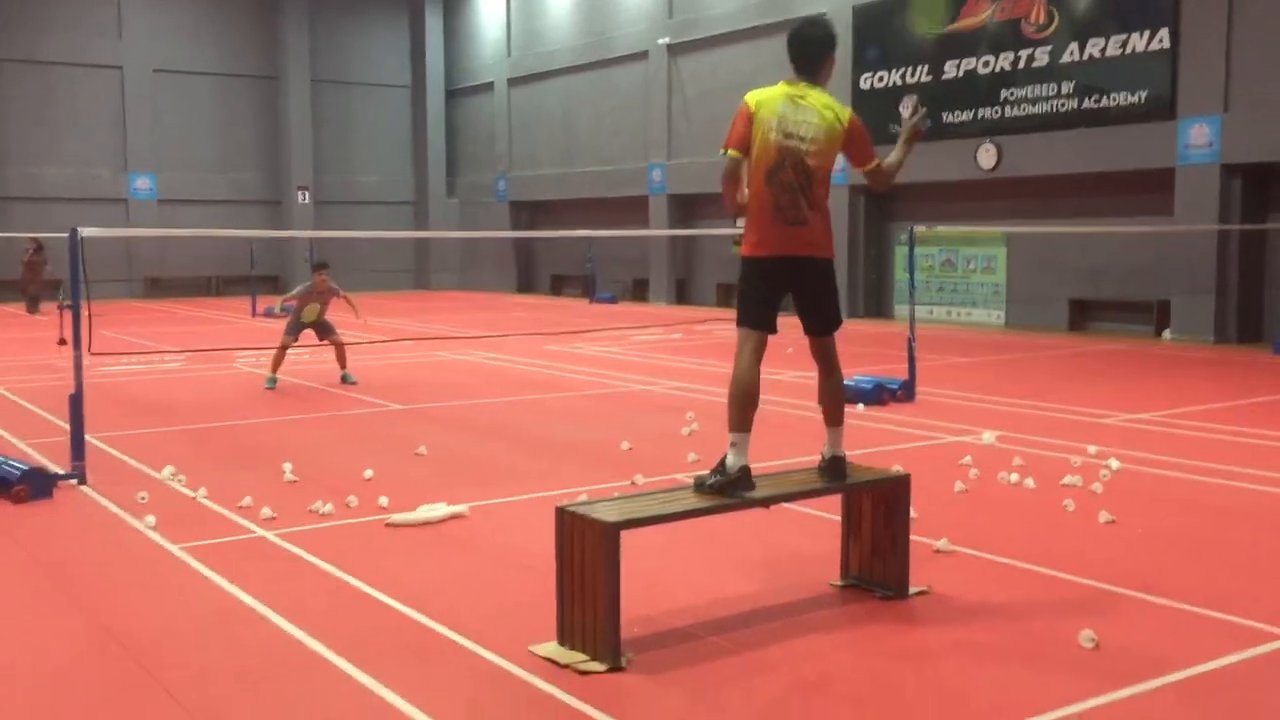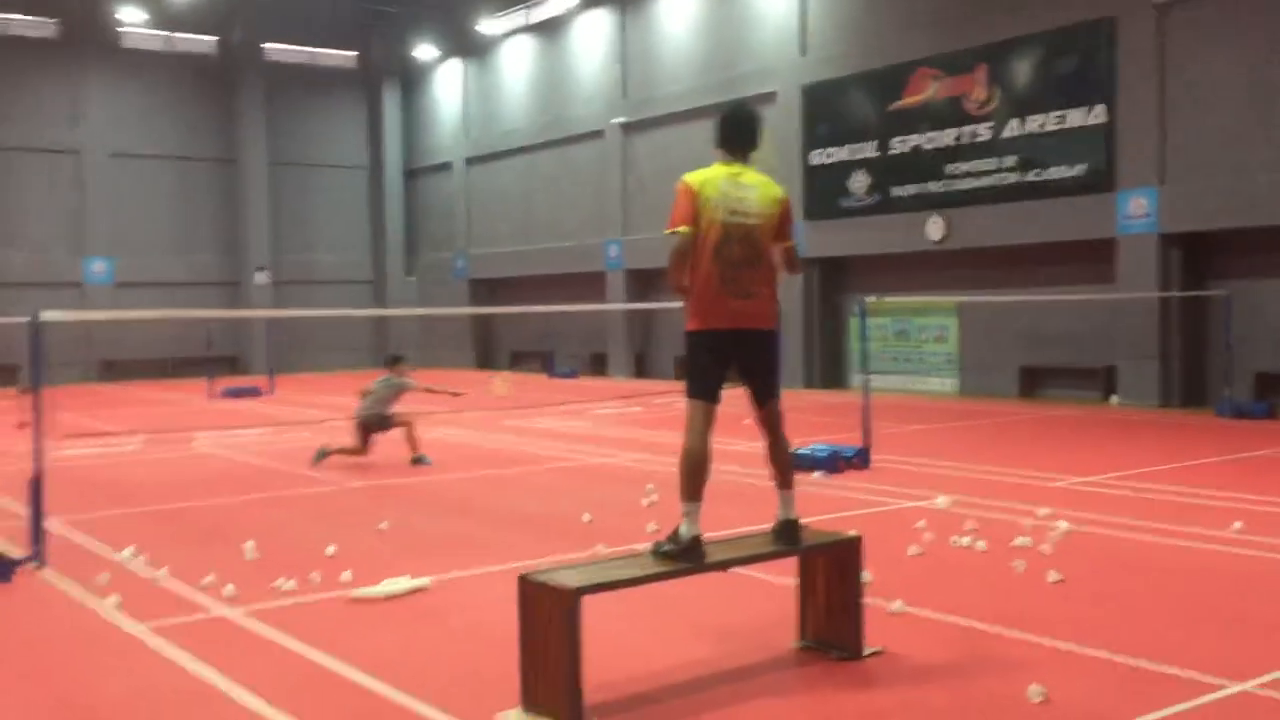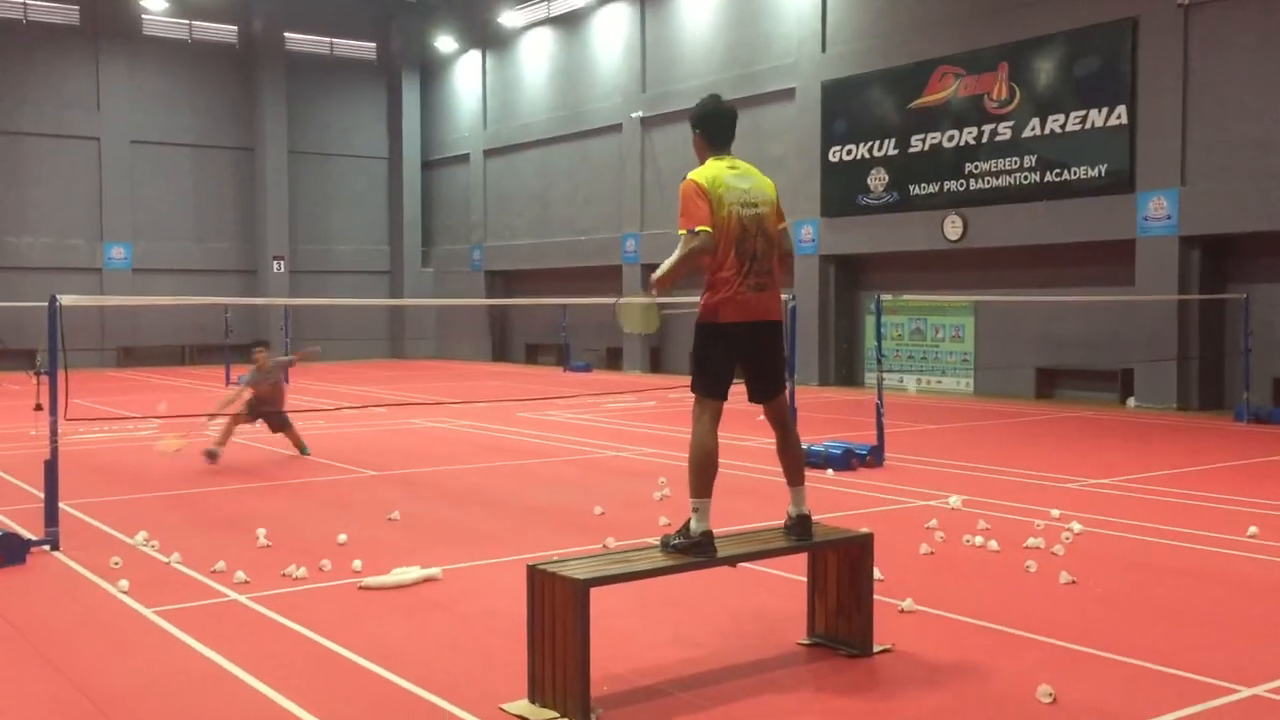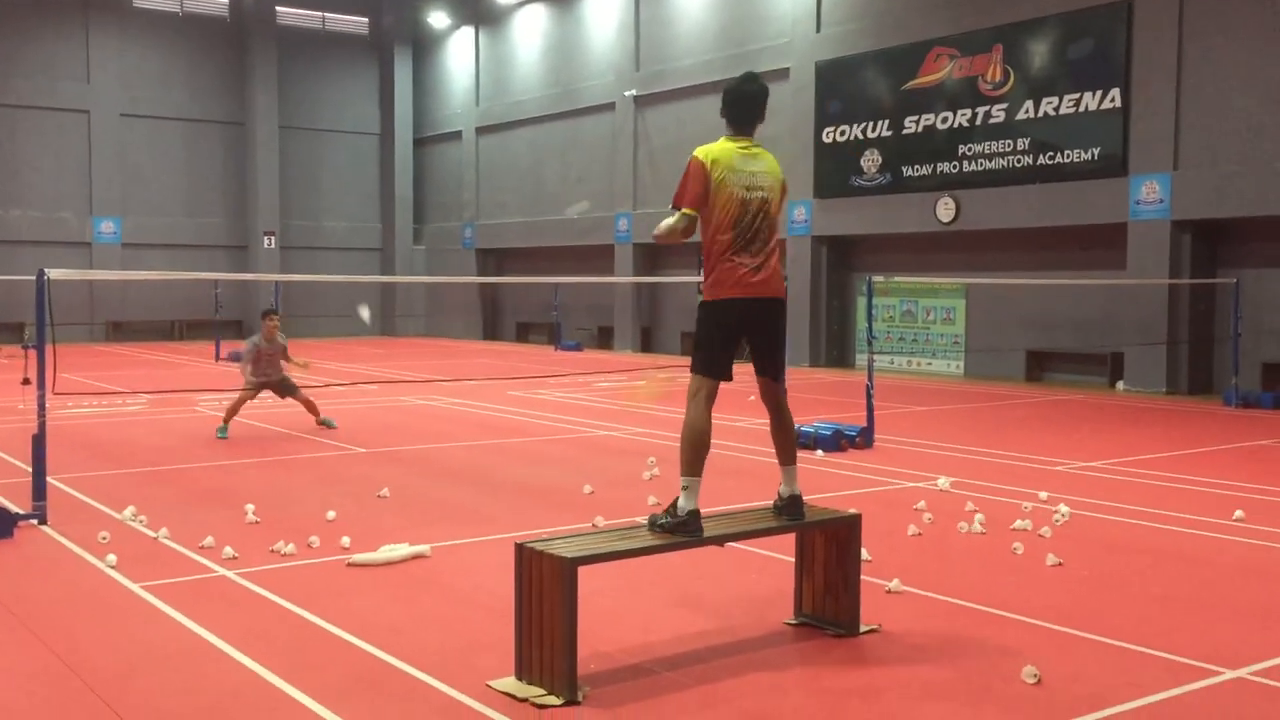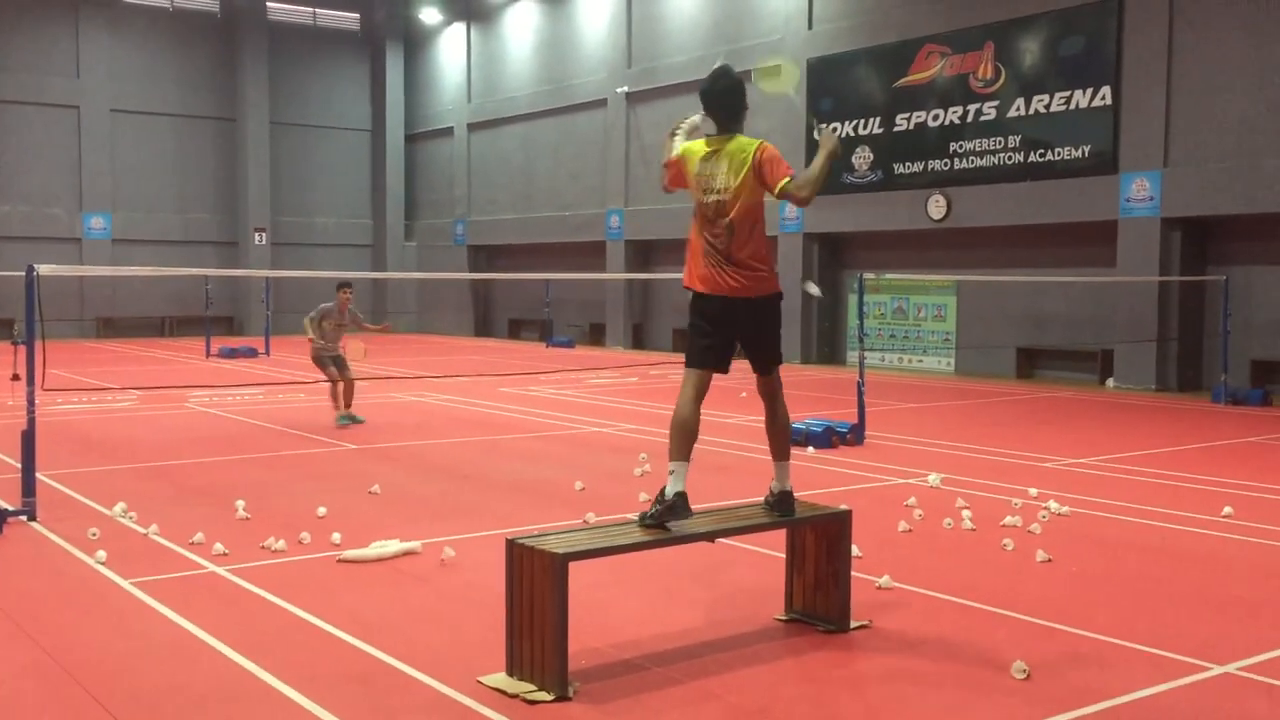
dt=1s
person 1, frame 1
left shoulder: (754, 102)
right shoulder: (840, 116)
left elbow: (731, 169)
right elbow: (879, 176)
left wrist: (735, 203)
right wrist: (906, 141)
left hip: (762, 249)
right hip: (813, 252)
left knee: (749, 350)
right knee: (825, 353)
left ankle: (736, 462)
right ankle: (834, 455)
person 1, frame 2
left shoulder: (694, 183)
right shoulder: (773, 192)
left elbow: (682, 246)
right elbow: (792, 263)
left wrist: (679, 284)
left hip: (710, 320)
right hip: (760, 322)
left knee: (699, 420)
right knee: (770, 418)
left ankle: (688, 532)
right ankle: (787, 518)
person 1, frame 3
left shoulder: (699, 181)
right shoulder: (763, 181)
left elbow: (699, 244)
right elbow: (786, 251)
left wrist: (663, 276)
left hip: (723, 314)
right hip: (768, 315)
left knee: (706, 414)
right knee: (780, 413)
left ankle: (699, 528)
right ankle: (800, 514)
person 1, frame 4
left shoulder: (706, 157)
right shoulder: (773, 166)
left elbow: (685, 225)
left wrist: (665, 231)
left hip: (726, 293)
right hip: (771, 294)
left knee: (701, 393)
right knee: (775, 395)
left ankle: (687, 506)
right ankle: (790, 495)
person 1, frame 5
left shoulder: (690, 151)
right shoulder: (758, 154)
left elbow: (668, 180)
right elbow: (799, 193)
left wrist: (679, 133)
right wrist: (826, 151)
left hip: (708, 293)
right hip: (757, 293)
left knee: (692, 388)
right knee: (770, 389)
left ankle: (675, 492)
right ankle: (782, 490)
